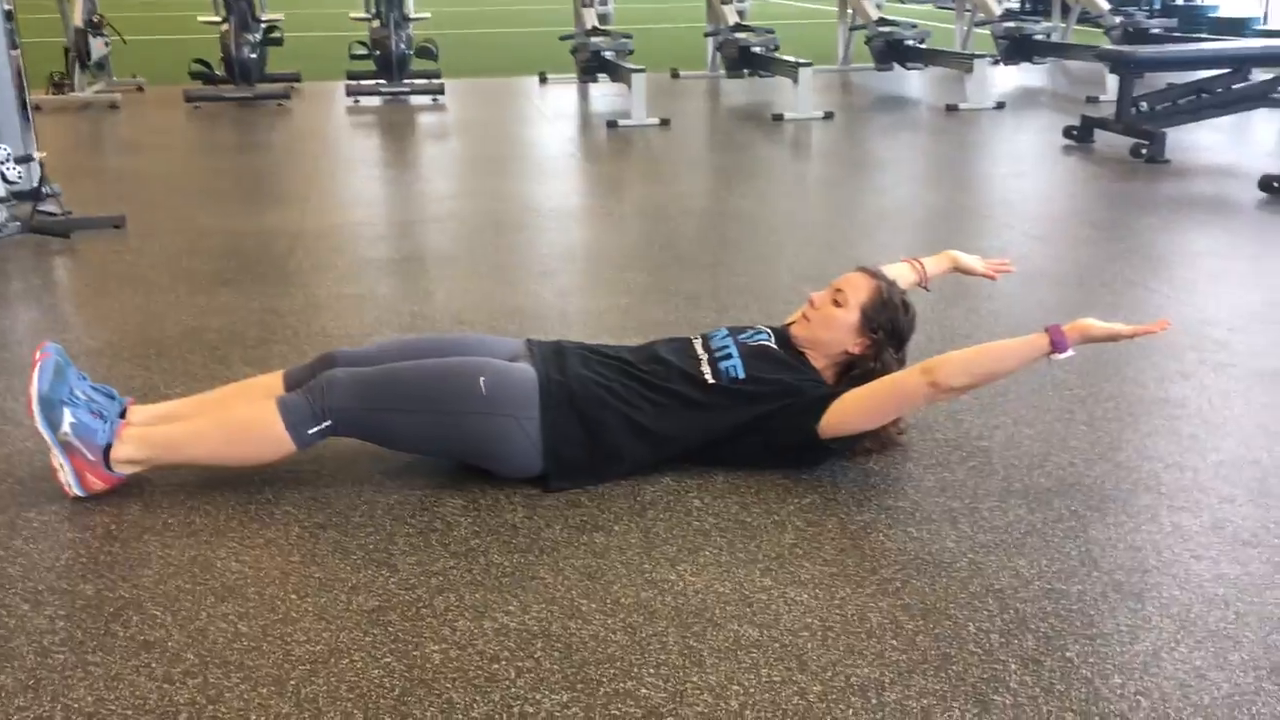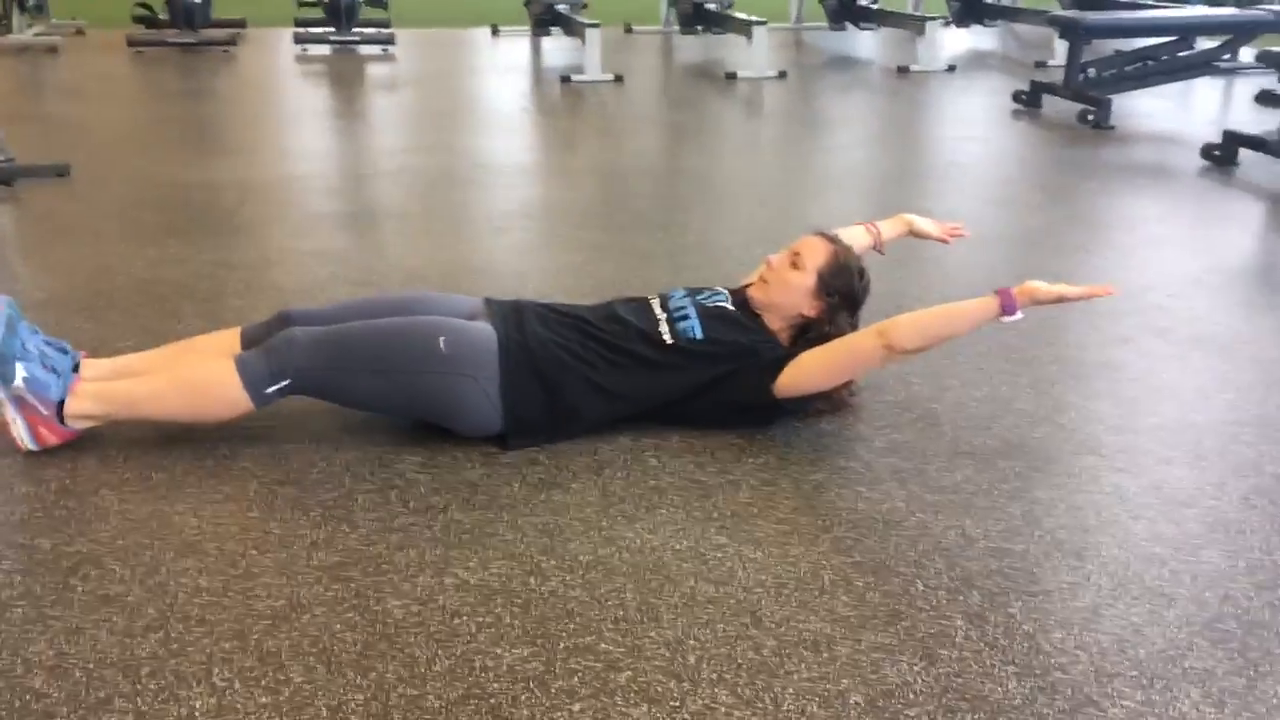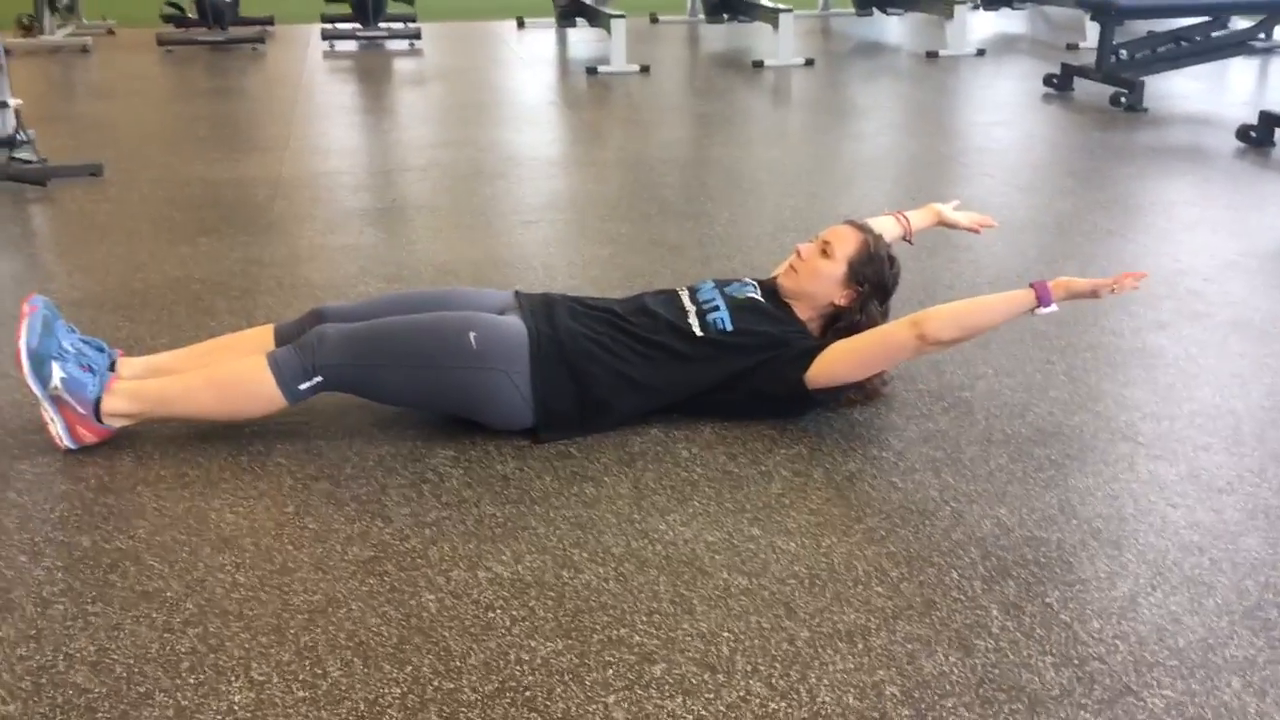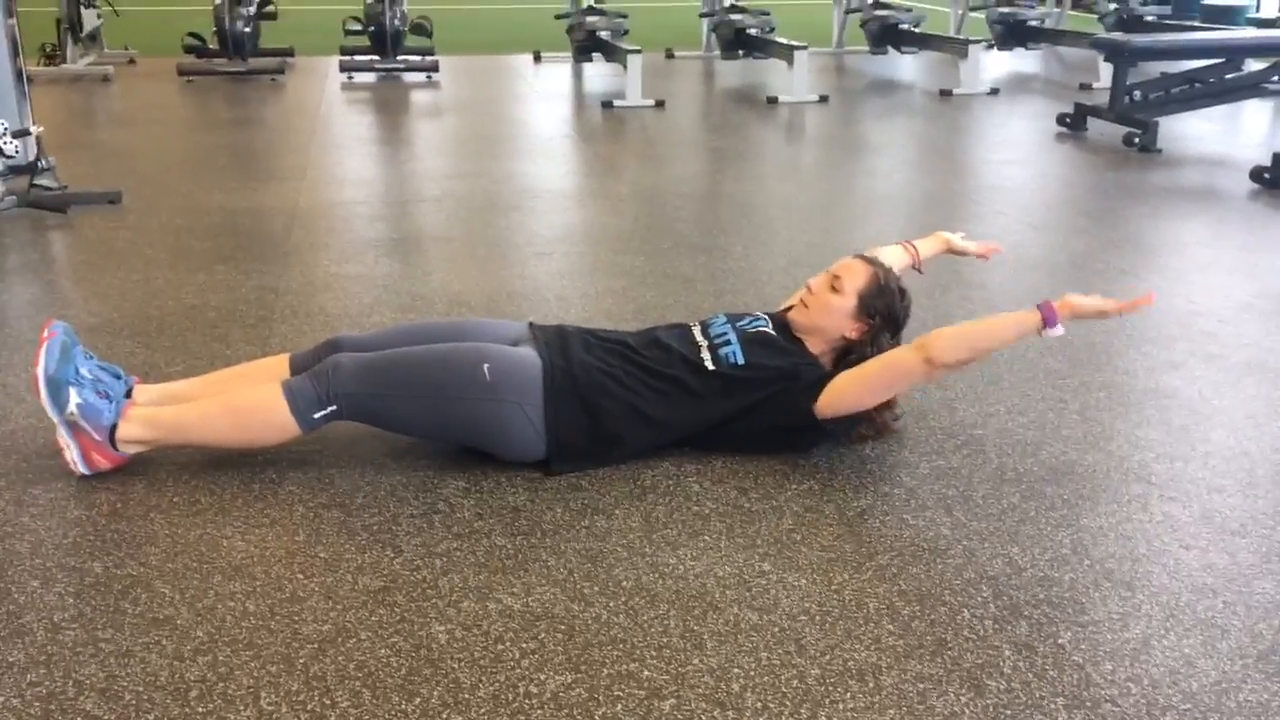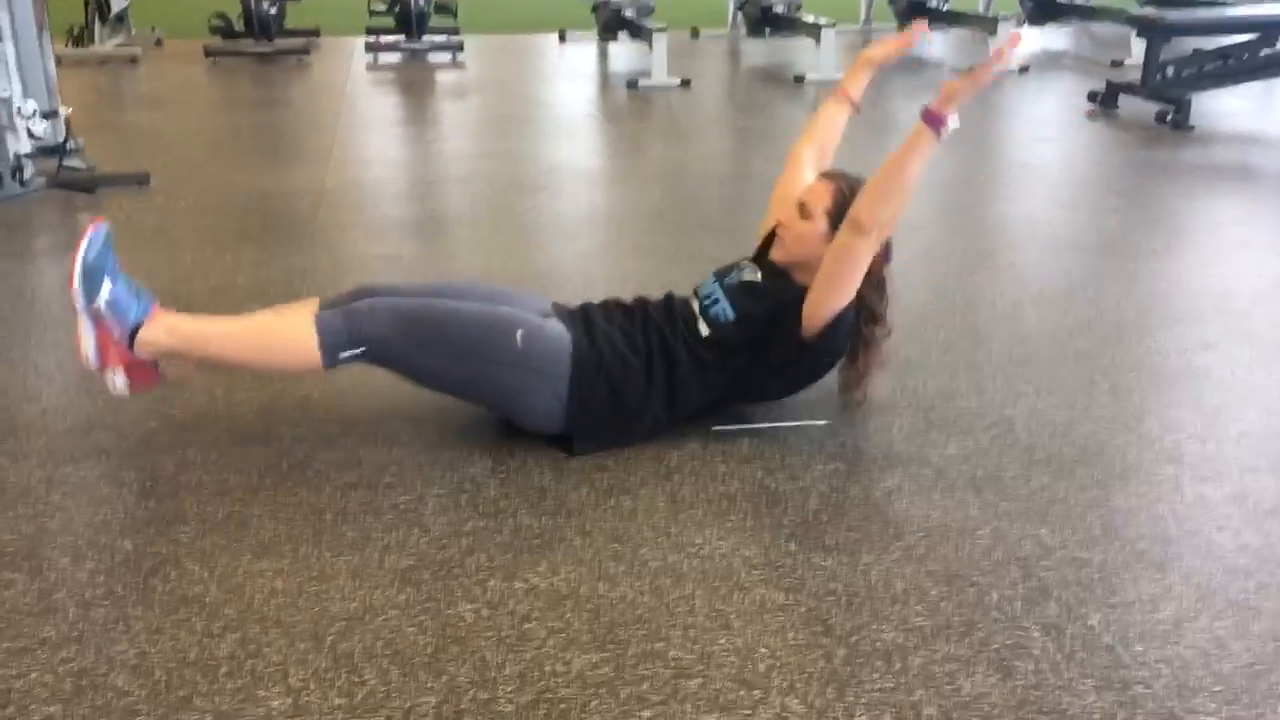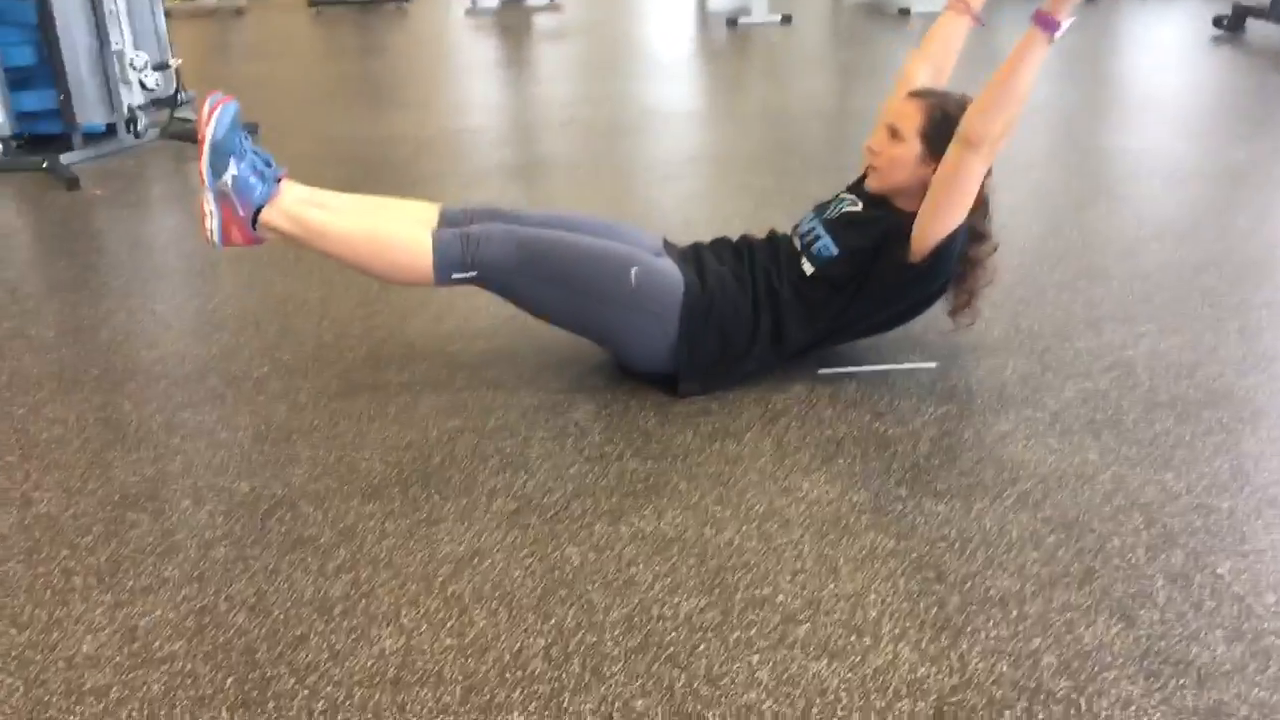
dt=0.5s
person 1, frame 1
left shoulder: (808, 407)
right shoulder: (782, 346)
left elbow: (938, 373)
right elbow: (876, 280)
left wrist: (1068, 335)
right wrist: (946, 259)
left hip: (547, 425)
right hip: (549, 367)
left knee: (332, 404)
right knee: (333, 367)
left ankle: (111, 453)
right ankle: (124, 422)
person 1, frame 2
left shoulder: (765, 368)
right shoulder: (737, 305)
left elbow: (888, 338)
right elbow: (831, 240)
left wrist: (1015, 298)
right wrist: (894, 222)
left hip: (507, 384)
right hip: (505, 325)
left knee: (291, 363)
right knee: (289, 325)
person 1, frame 3
left shoulder: (794, 360)
right shoulder: (766, 294)
left elbow: (921, 330)
right elbow: (859, 231)
left wrist: (1050, 291)
right wrist: (929, 213)
left hip: (536, 378)
right hip: (535, 318)
left knee: (325, 360)
right knee: (325, 321)
left ankle: (103, 406)
right ankle: (118, 372)
person 1, frame 4
left shoulder: (808, 394)
right shoulder: (779, 328)
left elbow: (928, 352)
right elbow: (870, 263)
left wrist: (1055, 309)
right wrist: (937, 243)
left hip: (554, 409)
right hip: (552, 353)
left knee: (341, 390)
right knee: (337, 350)
left ankle: (114, 431)
right ankle: (132, 398)
person 1, frame 5
left shoulder: (804, 328)
right shoulder: (769, 266)
left elbow: (867, 224)
right elbow: (807, 162)
left wrist: (937, 117)
right wrist: (857, 79)
left hip: (575, 384)
right hip: (566, 331)
left knee: (365, 331)
right knee: (365, 301)
left ankle: (144, 335)
right ankle: (151, 330)
person 1, frame 6
left shoulder: (918, 252)
right shoulder: (876, 202)
left elbow: (975, 141)
right elbow: (923, 88)
left hip: (689, 325)
right hip: (682, 274)
left knee: (481, 253)
right knee: (477, 220)
left ankle: (262, 206)
right ankle: (268, 198)
